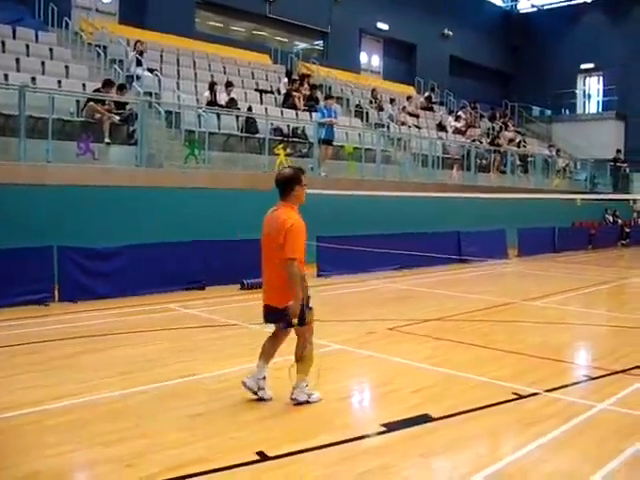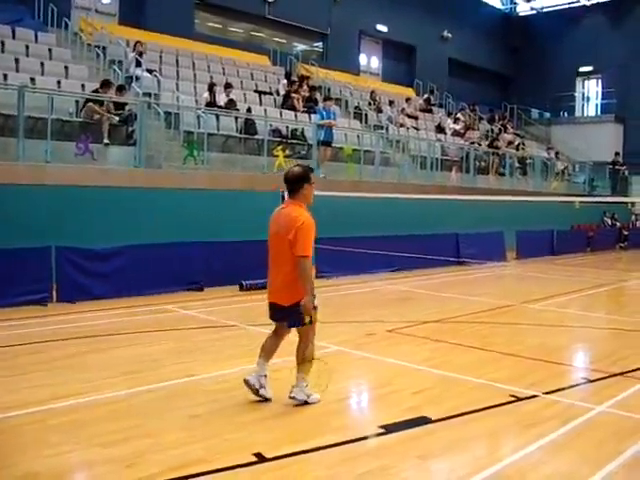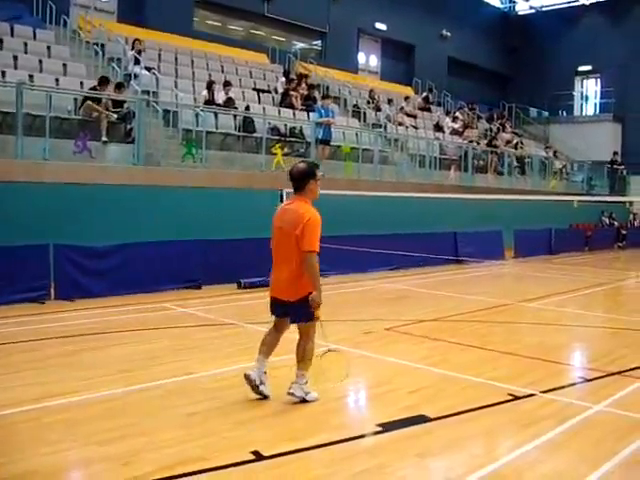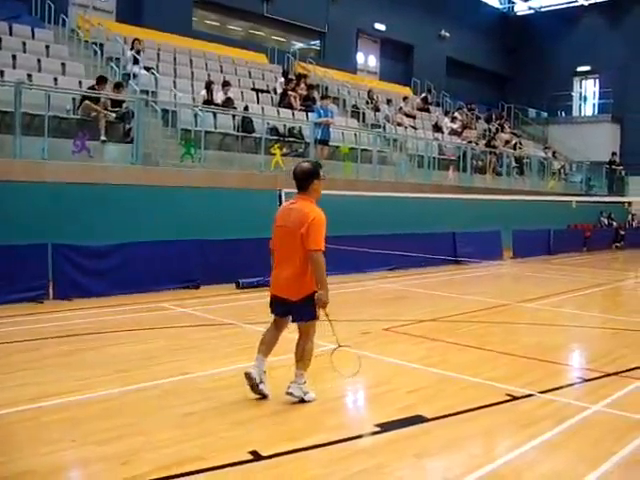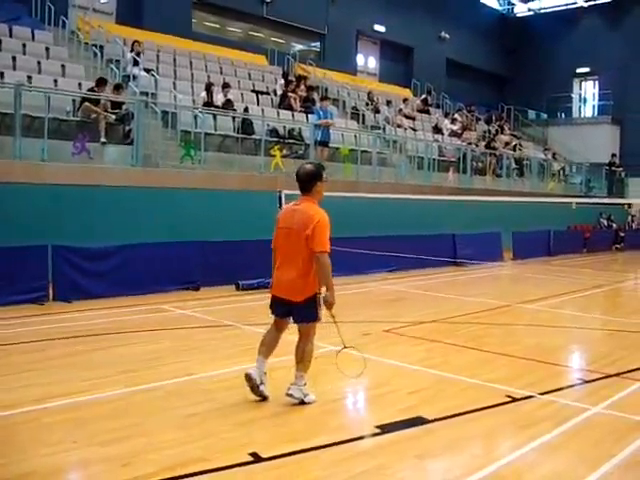
dt=0.1s
person 1, frame 1
left shoulder: (272, 215)
right shoulder: (293, 221)
right elbow: (292, 262)
right wrist: (297, 298)
left hip: (272, 291)
right hip: (289, 293)
left knee: (279, 333)
right knee: (305, 336)
left ankle: (257, 378)
right ankle: (301, 389)
person 1, frame 2
left shoulder: (278, 213)
right shoulder: (303, 218)
right elbow: (303, 260)
right wrist: (308, 295)
left hip: (277, 289)
right hip: (296, 292)
left knee: (280, 330)
right knee: (307, 336)
left ankle: (258, 375)
right ankle: (301, 388)
person 1, frame 3
left shoulder: (281, 210)
right shoulder: (309, 215)
right elbow: (310, 256)
right wrist: (317, 291)
left hip: (279, 284)
right hip: (300, 287)
left knee: (279, 326)
right knee: (307, 334)
left ankle: (258, 371)
right ankle: (300, 386)
person 1, frame 4
left shoulder: (283, 209)
right shoulder: (314, 214)
right elbow: (316, 255)
right wrist: (323, 289)
left hip: (280, 283)
right hip: (303, 286)
left knee: (277, 325)
right knee: (307, 333)
left ankle: (258, 369)
right ankle: (298, 385)
person 1, frame 5
left shoulder: (285, 211)
right shoulder: (317, 216)
left elbow: (276, 249)
right elbow: (321, 256)
right wrist: (329, 290)
left hip: (281, 284)
right hip: (304, 287)
left knee: (277, 326)
right knee: (307, 335)
left ankle: (258, 370)
right ankle: (298, 386)
